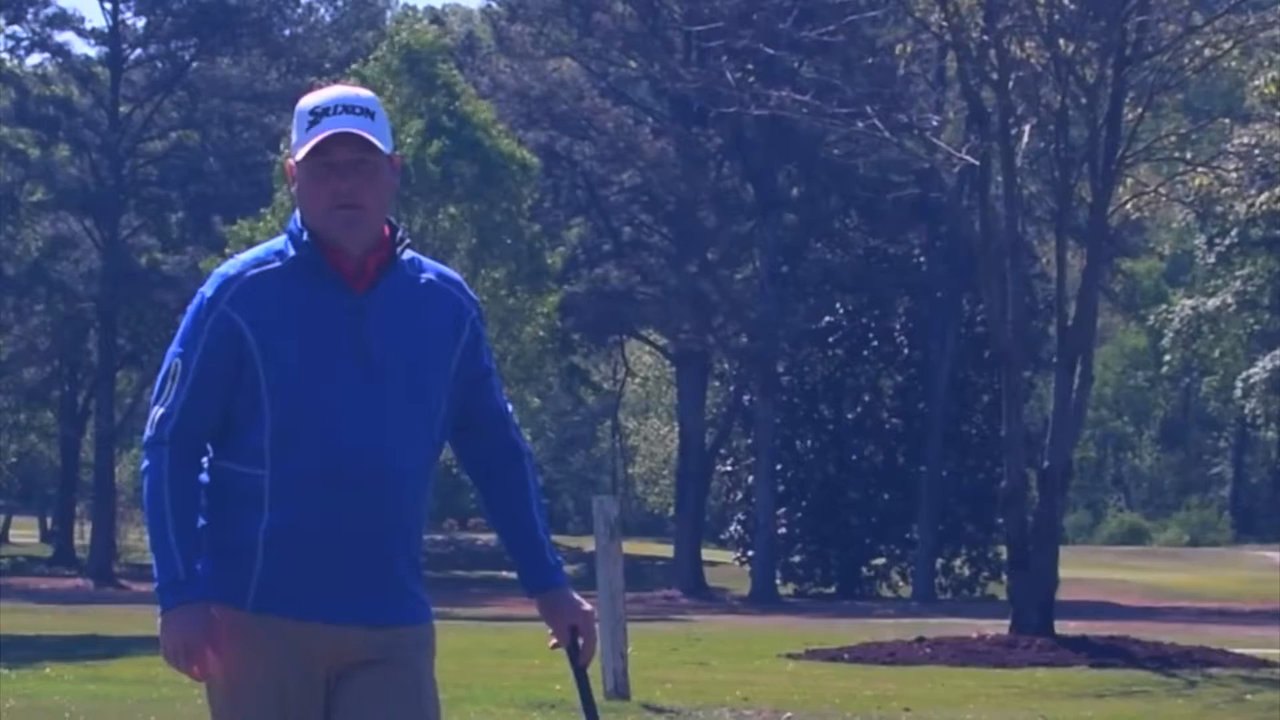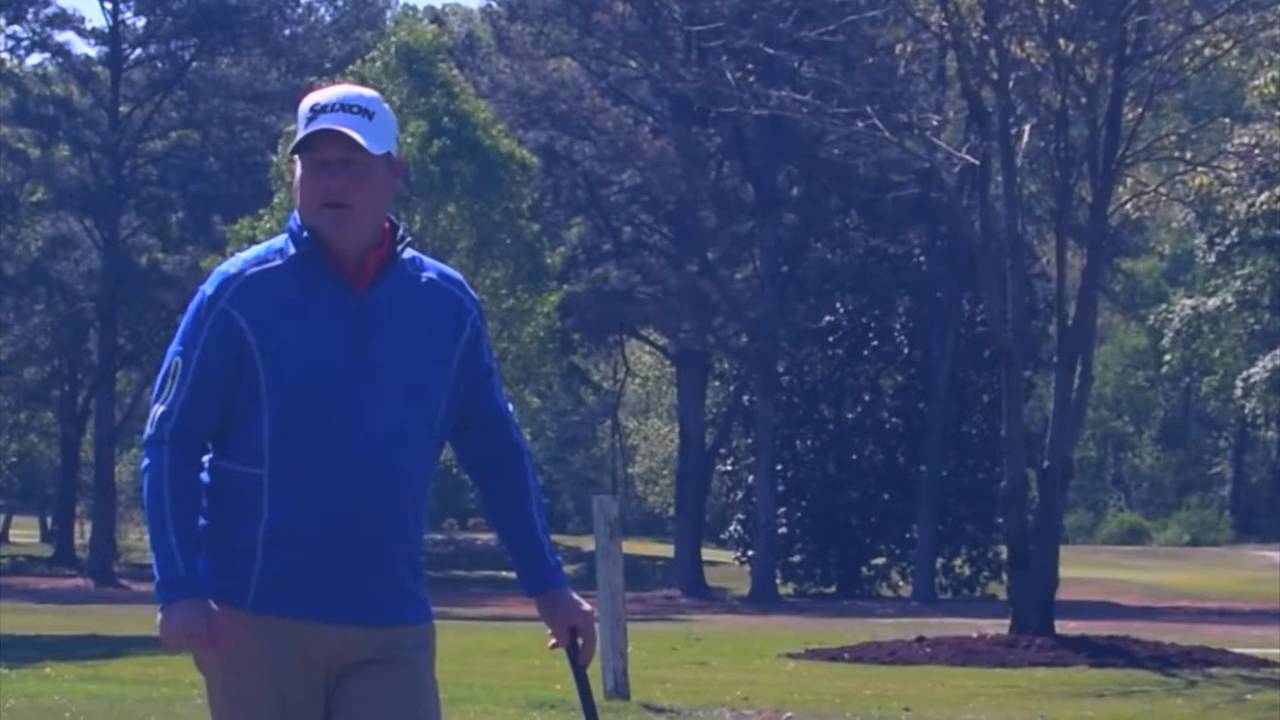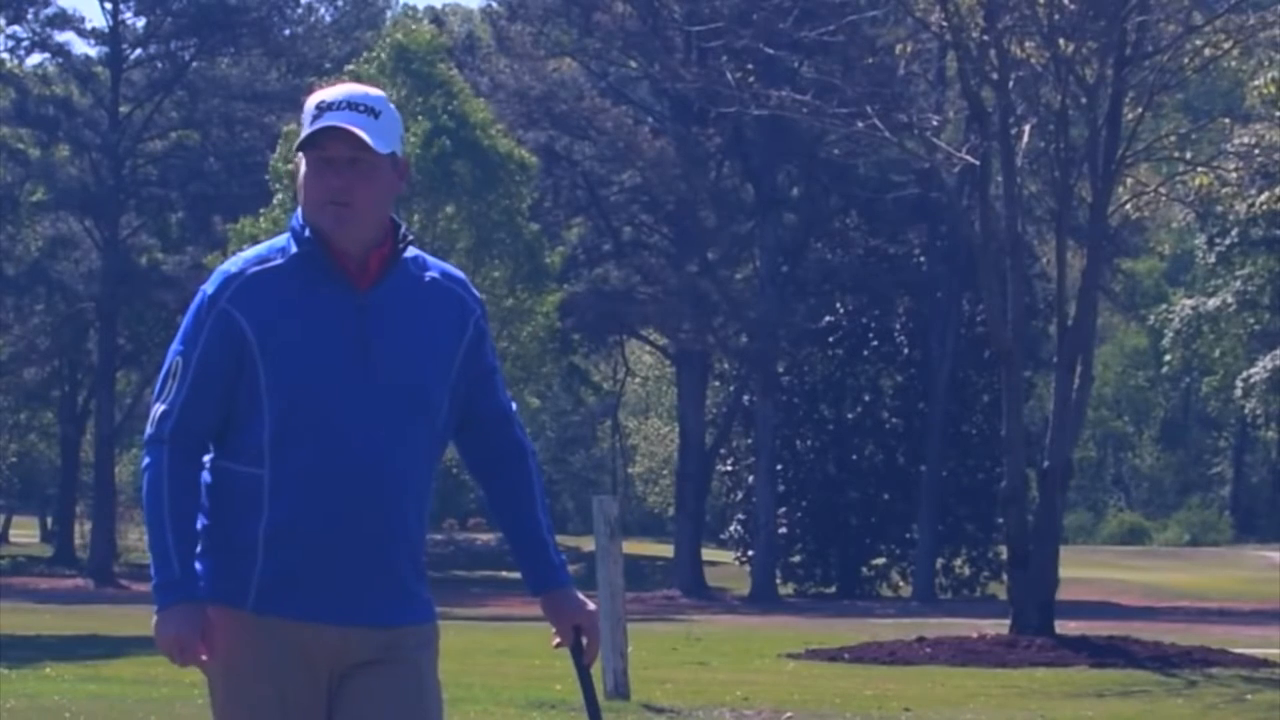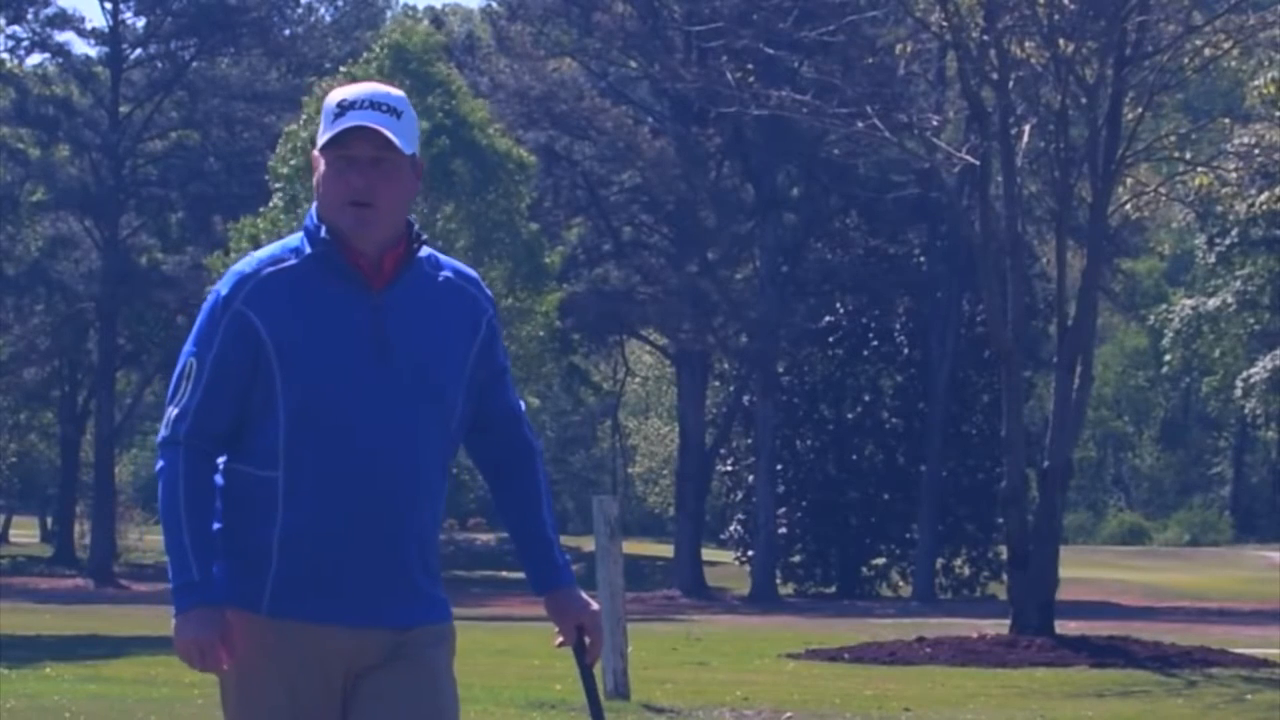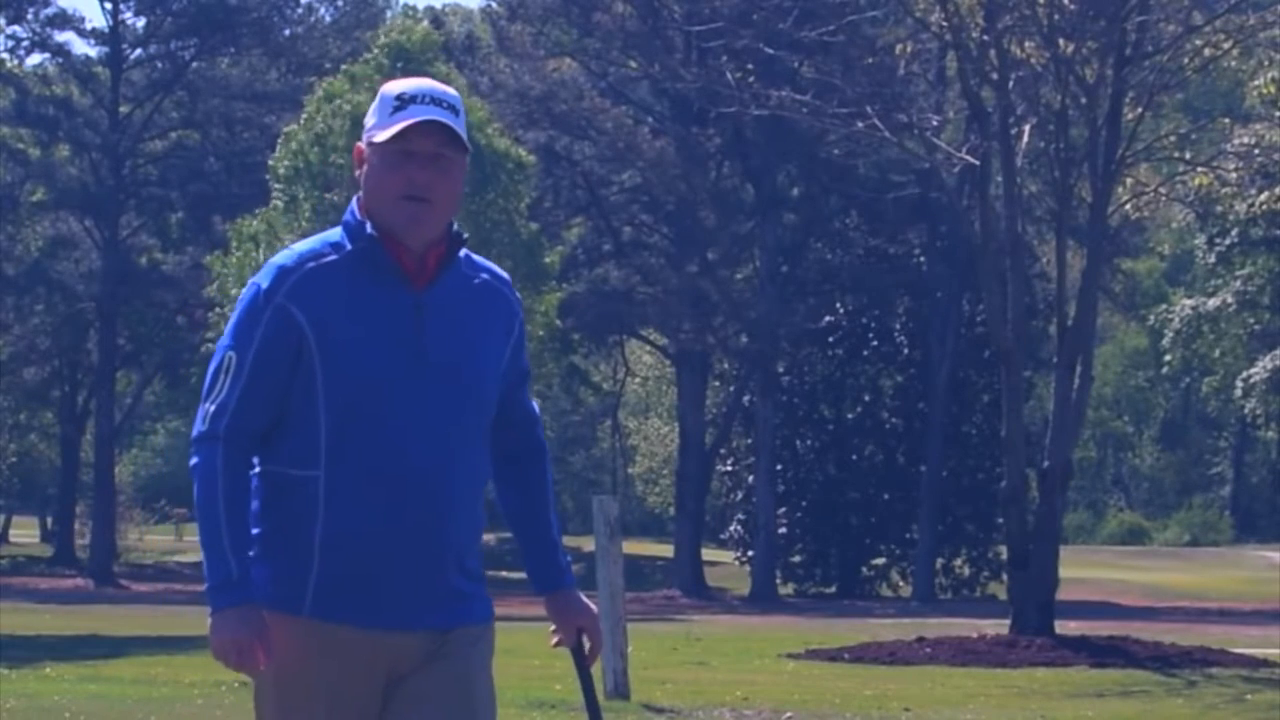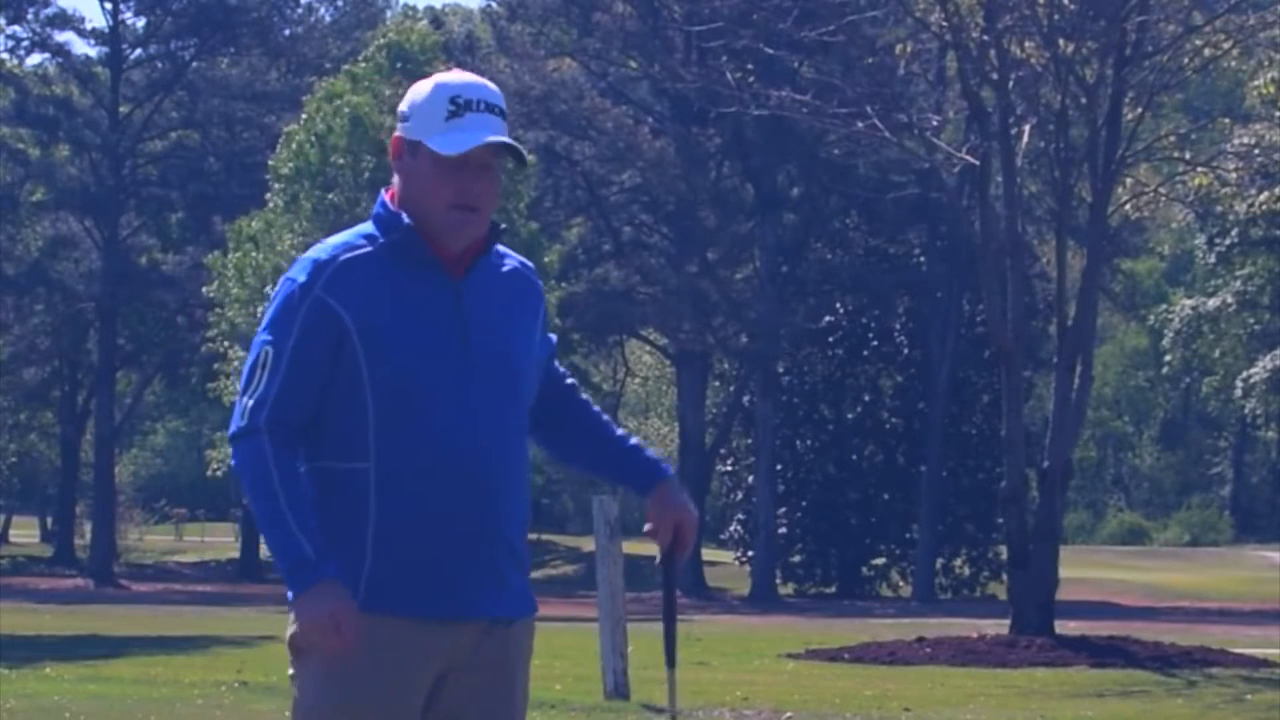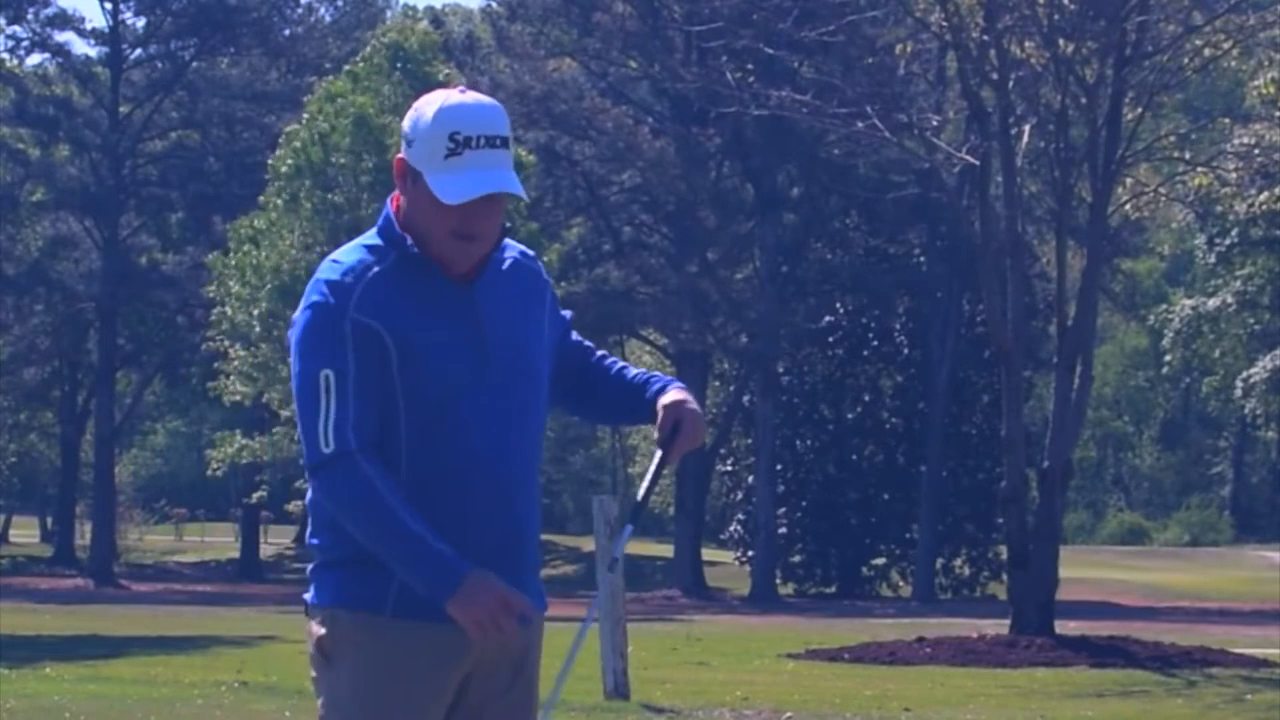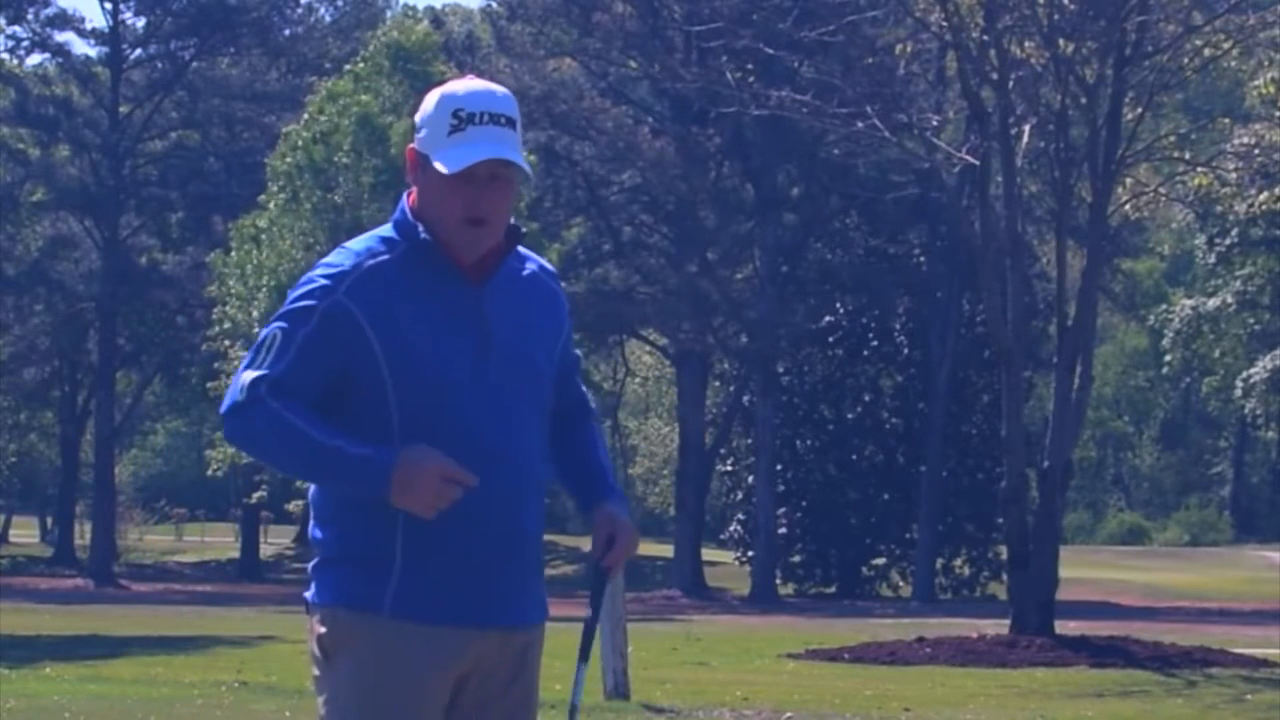
dt=0.5s
person 1, frame 1
left shoulder: (446, 304)
right shoulder: (240, 294)
left elbow: (497, 452)
right elbow: (172, 446)
left wrist: (547, 582)
right wrist: (181, 594)
left hip: (392, 626)
right hip: (258, 618)
person 1, frame 2
left shoulder: (447, 303)
right shoulder: (241, 292)
left elbow: (498, 451)
right elbow: (172, 443)
left wrist: (546, 583)
right wrist: (180, 588)
left hip: (393, 625)
right hip: (258, 616)
person 1, frame 3
left shoulder: (451, 302)
right shoulder: (242, 291)
left elbow: (502, 451)
right elbow: (173, 443)
left wrist: (551, 582)
right wrist: (176, 591)
left hip: (395, 625)
right hip: (259, 616)
person 1, frame 4
left shoulder: (464, 301)
right shoulder: (256, 291)
left elbow: (509, 449)
right elbow: (186, 445)
left wrist: (554, 581)
right wrist: (195, 595)
left hip: (410, 626)
right hip: (273, 618)
person 1, frame 5
left shoulder: (494, 300)
right shoulder: (295, 286)
left elbow: (519, 450)
right elbow: (221, 443)
left wrist: (555, 583)
right wrist: (231, 594)
left hip: (452, 627)
right hip: (312, 619)
person 1, frame 6
left shoulder: (519, 287)
right shoulder: (330, 280)
left elbow: (554, 407)
right elbow: (259, 433)
left wrist: (652, 479)
right wrist: (310, 575)
left hip: (496, 616)
right hip: (363, 615)
person 1, frame 7
left shoulder: (524, 277)
right shoulder: (347, 296)
left elbow: (572, 366)
right elbow: (339, 465)
left wrist: (660, 390)
right wrist: (451, 581)
left hip: (506, 610)
right hip: (380, 614)
person 1, frame 8
left shoulder: (538, 288)
right shoulder: (351, 287)
left elbow: (567, 413)
right elbow: (250, 409)
left wrist: (602, 496)
right wrist: (380, 470)
left hip: (509, 616)
right hip: (382, 616)
